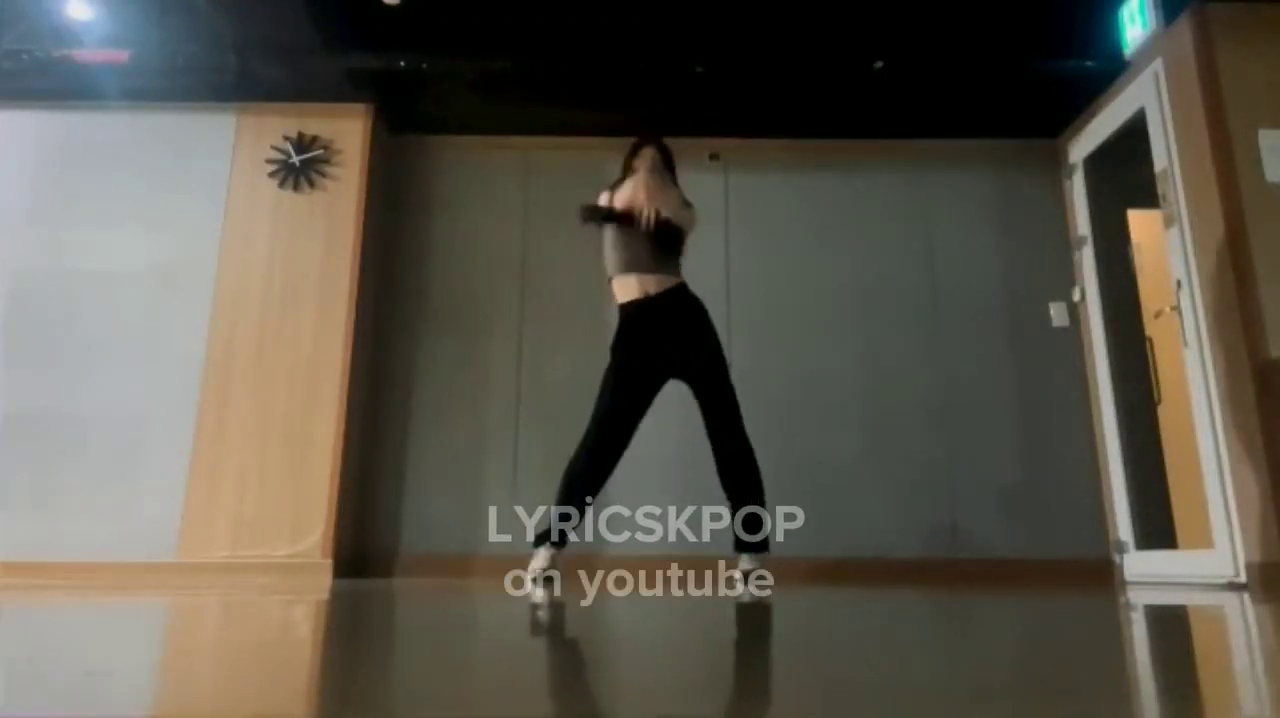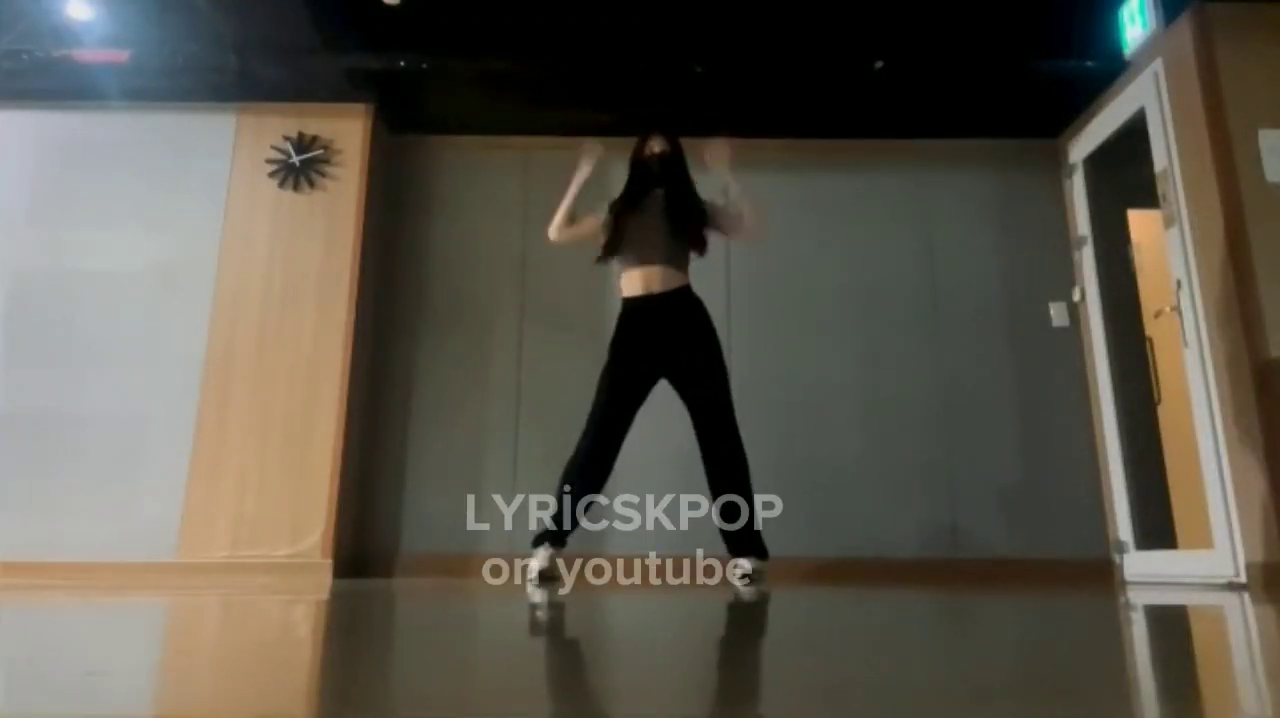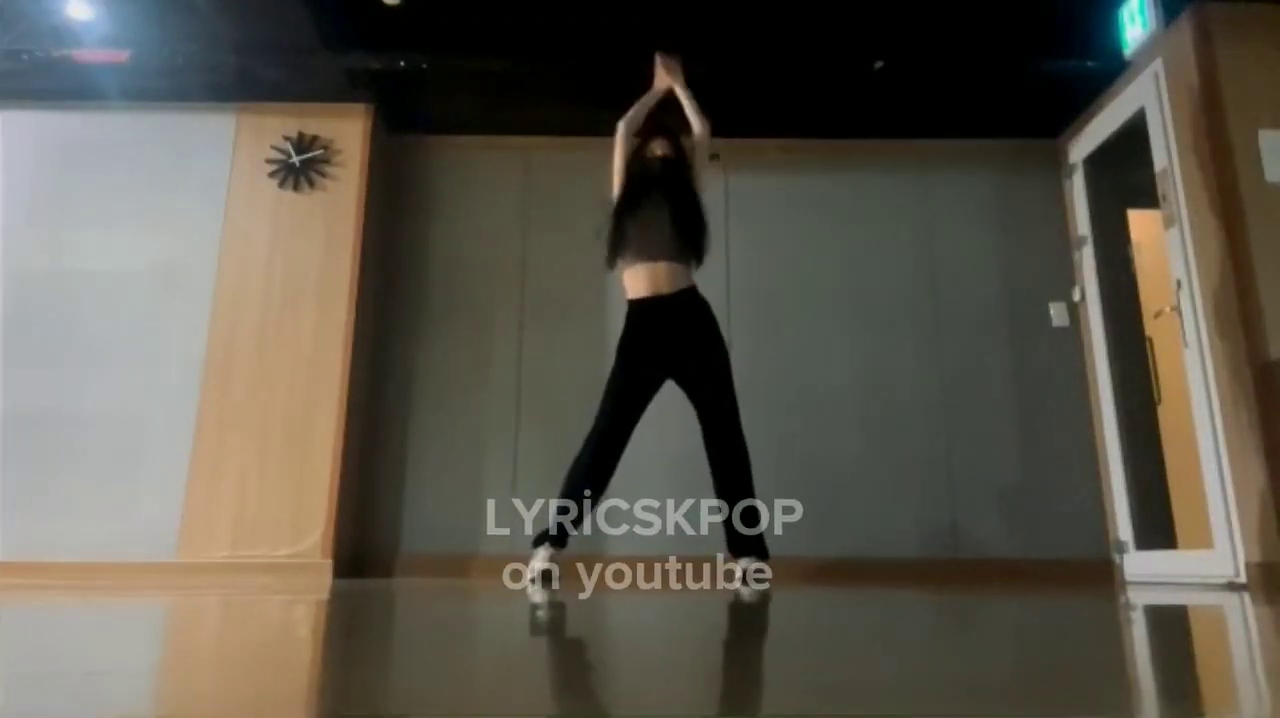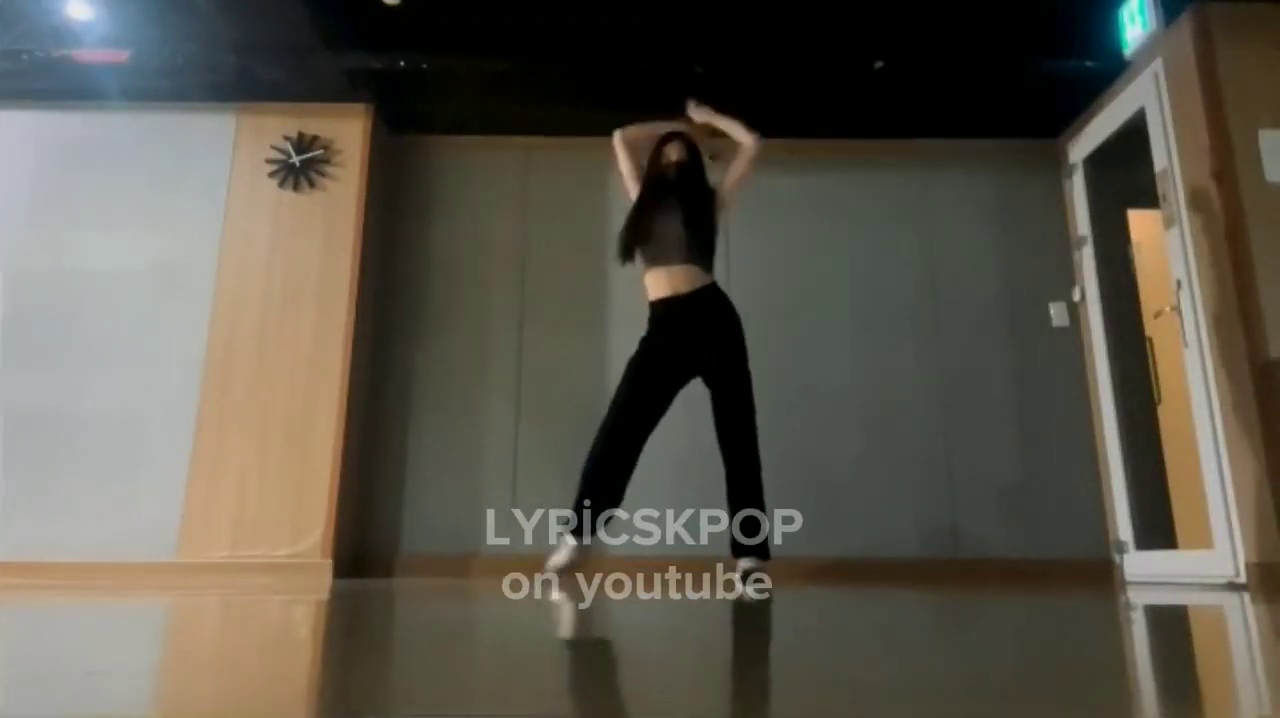
dt=0.4s
person 1, frame 1
left shoulder: (678, 212)
right shoulder: (609, 200)
left elbow: (680, 215)
right elbow: (620, 197)
left wrist: (656, 189)
right wrist: (636, 188)
left hip: (683, 317)
right hip: (636, 326)
left knee: (729, 432)
right knee: (601, 436)
left ankle: (751, 548)
right ankle: (550, 543)
person 1, frame 2
left shoulder: (691, 206)
right shoulder: (620, 210)
left elbow: (746, 226)
right elbow: (558, 233)
left wrist: (724, 173)
right wrist: (582, 176)
left hip: (686, 318)
right hip: (635, 323)
left knee: (720, 434)
right knee: (599, 434)
left ankle: (747, 550)
right ankle: (549, 543)
person 1, frame 3
left shoulder: (683, 195)
right shoulder: (627, 194)
left elbow: (702, 134)
right elbow: (624, 131)
left wrist: (678, 86)
right wrist: (657, 90)
left hip: (692, 322)
right hip: (641, 327)
left knee: (725, 435)
right knee: (605, 436)
left ankle: (747, 549)
right ankle: (550, 541)
person 1, frame 4
left shoulder: (707, 201)
right shoulder: (644, 200)
left elbow: (752, 143)
right elbow: (621, 138)
left wrist: (707, 118)
right wrist: (668, 128)
left hip: (713, 317)
right hip: (665, 326)
left knee: (737, 431)
right knee: (622, 423)
left ankle: (749, 550)
right ankle: (577, 533)
